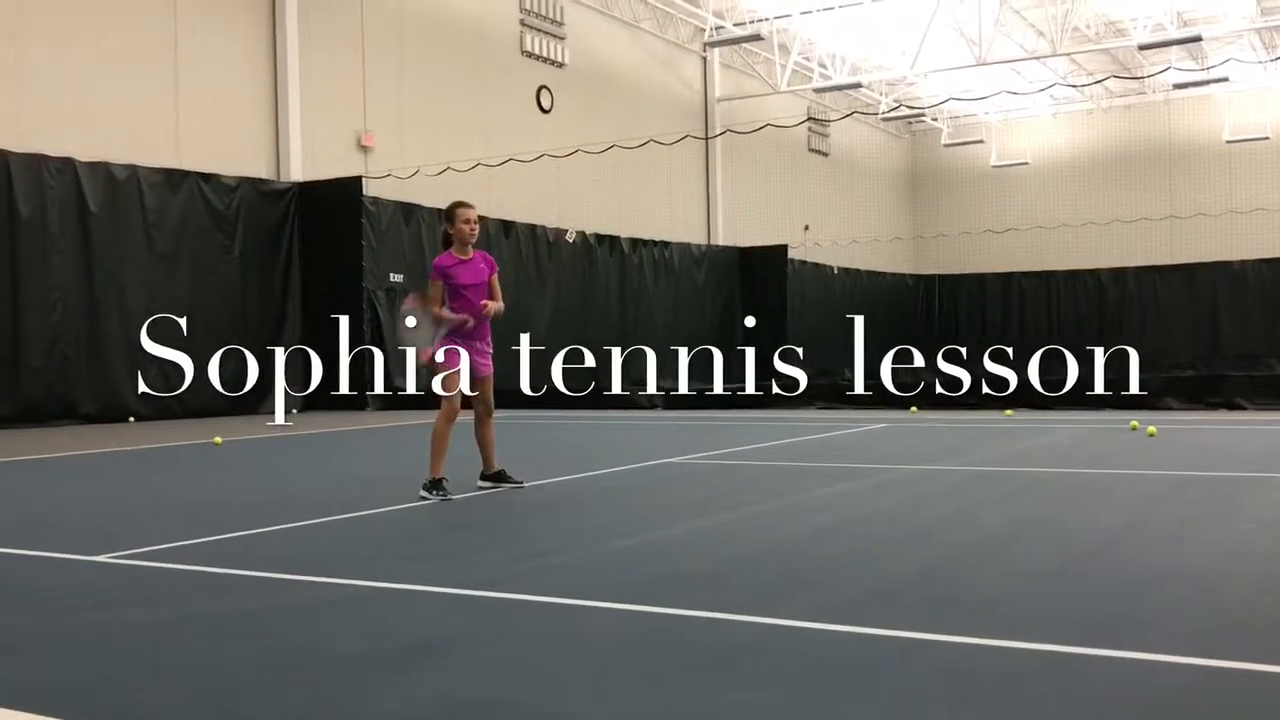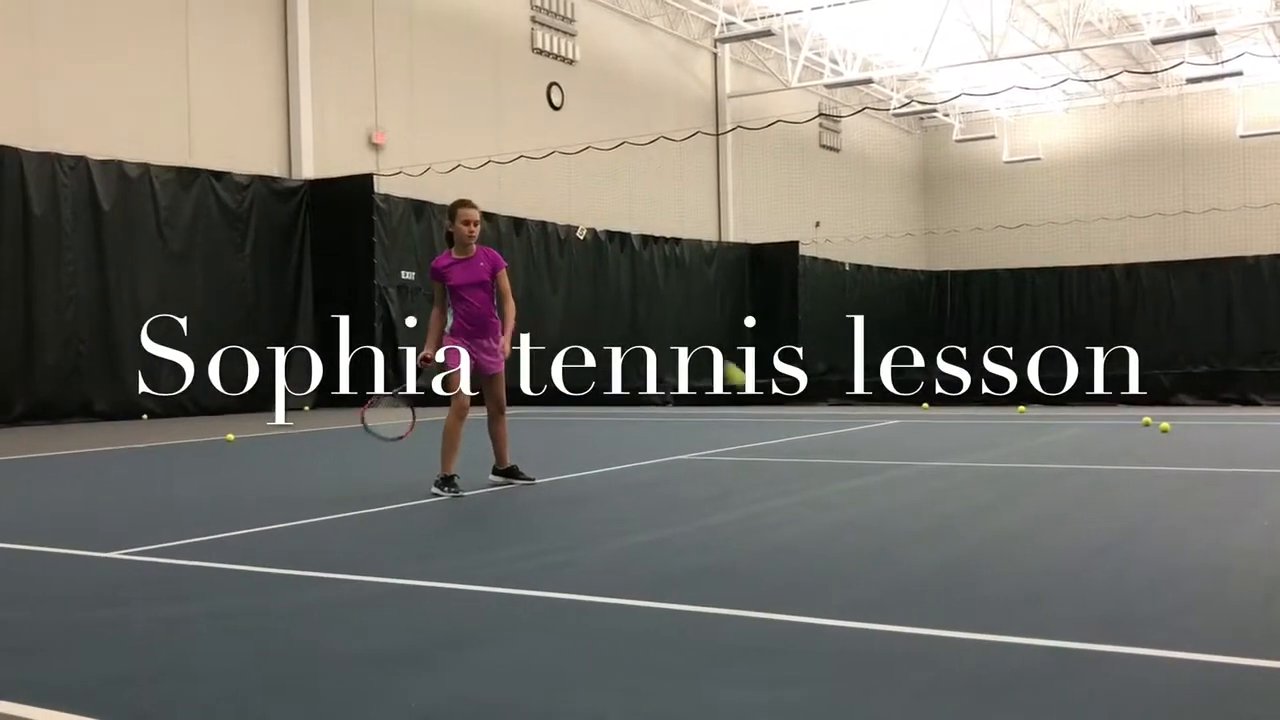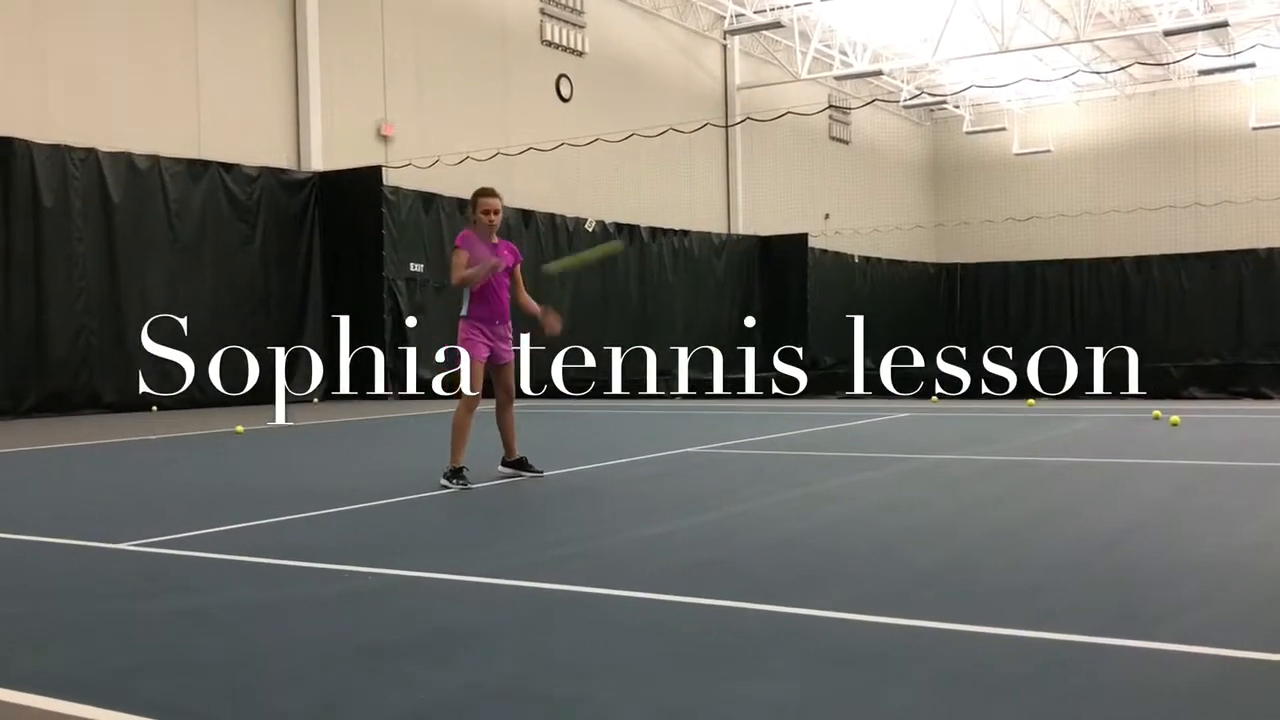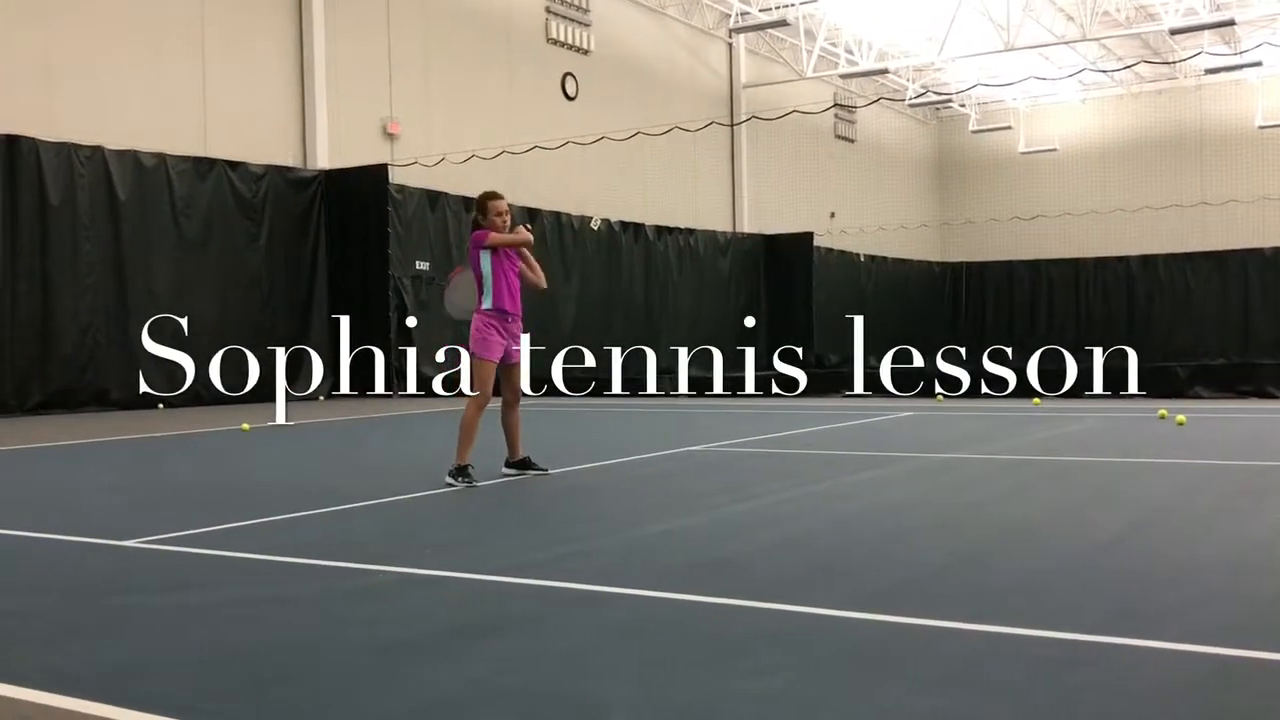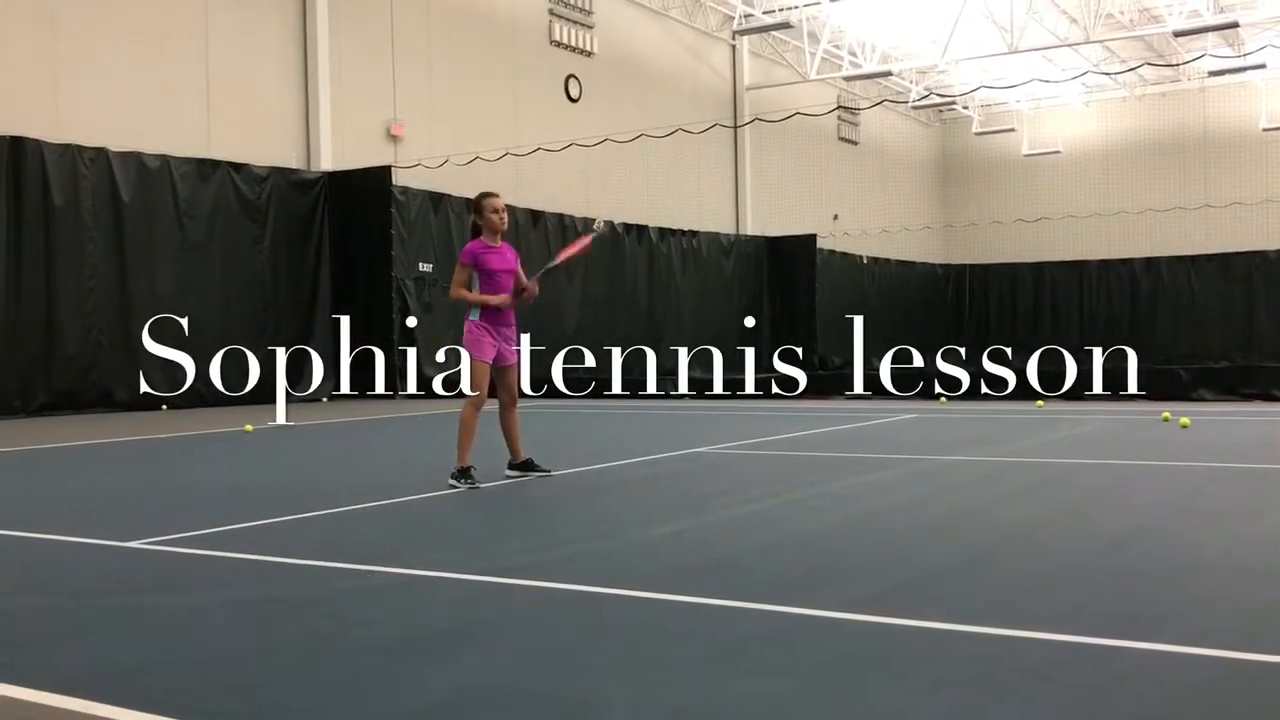
dt=0.5s
person 1, frame 1
left shoulder: (487, 261)
right shoulder: (442, 264)
left elbow: (500, 304)
right elbow: (433, 307)
left wrist: (493, 307)
right wrist: (452, 318)
left hip: (481, 343)
right hip: (452, 343)
left knee: (485, 409)
right knee: (450, 408)
left ankle: (490, 472)
right ankle: (433, 480)
person 1, frame 2
left shoulder: (492, 258)
right shoulder: (440, 266)
left elbow: (507, 300)
right elbow: (439, 308)
left wrist: (507, 336)
right wrist: (429, 346)
left hip: (490, 341)
right hip: (458, 342)
left knee: (498, 406)
right knee: (460, 406)
left ankle: (502, 467)
right ankle: (445, 477)
person 1, frame 3
left shoulder: (510, 250)
right shoulder: (466, 239)
left elbow: (519, 294)
right elbow: (458, 279)
left wrist: (542, 314)
right wrist: (485, 267)
left hip: (502, 329)
right hip: (474, 328)
left knee: (507, 396)
right knee: (470, 398)
left ankle: (511, 459)
right ankle: (454, 469)
person 1, frame 4
left shoulder: (512, 254)
right shoulder: (480, 238)
left elbow: (540, 283)
right elbow: (525, 237)
left wrist: (522, 248)
right wrist: (521, 237)
left hip: (512, 326)
right hip: (489, 324)
left knee: (513, 396)
right knee: (481, 397)
left ankle: (515, 459)
right ankle: (459, 466)
person 1, frame 5
left shoulder: (510, 251)
right shoulder: (472, 250)
left elbow: (523, 291)
right elbow: (455, 291)
left wrist: (530, 290)
right wrist: (490, 299)
left hip: (507, 331)
right hip: (481, 329)
left knee: (510, 399)
right knee: (477, 397)
left ankle: (518, 460)
right ankle: (461, 468)
